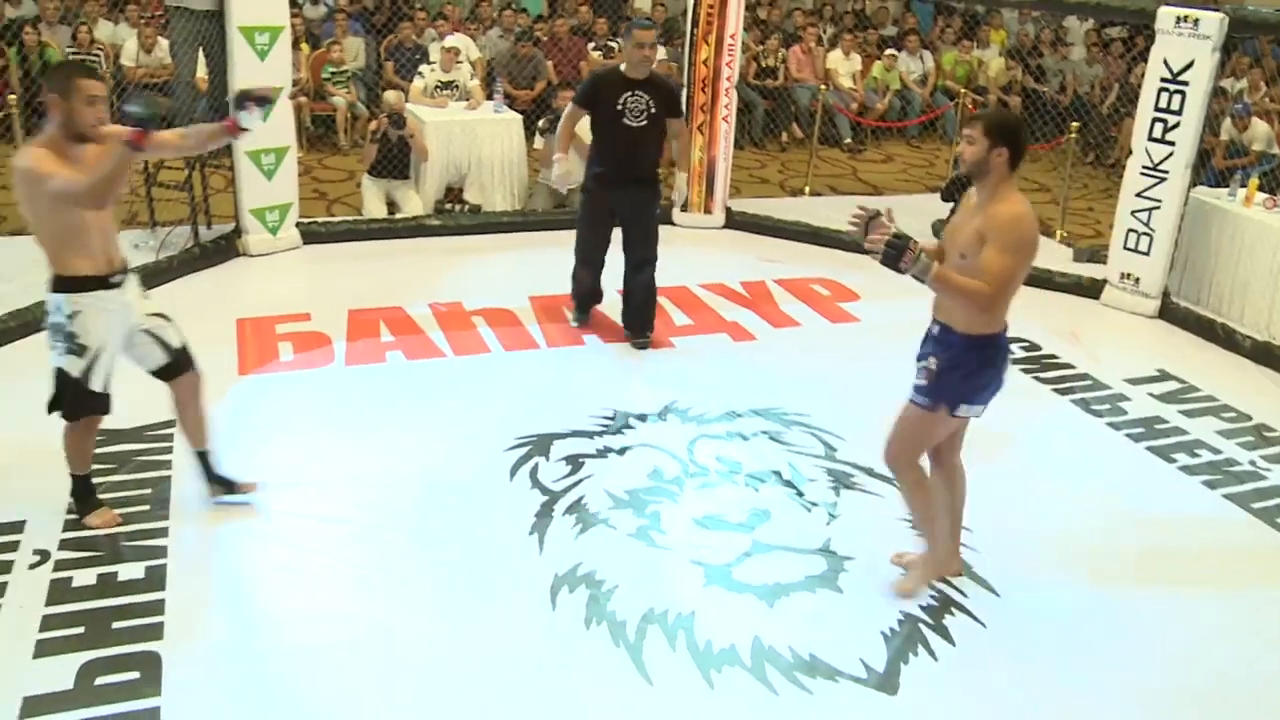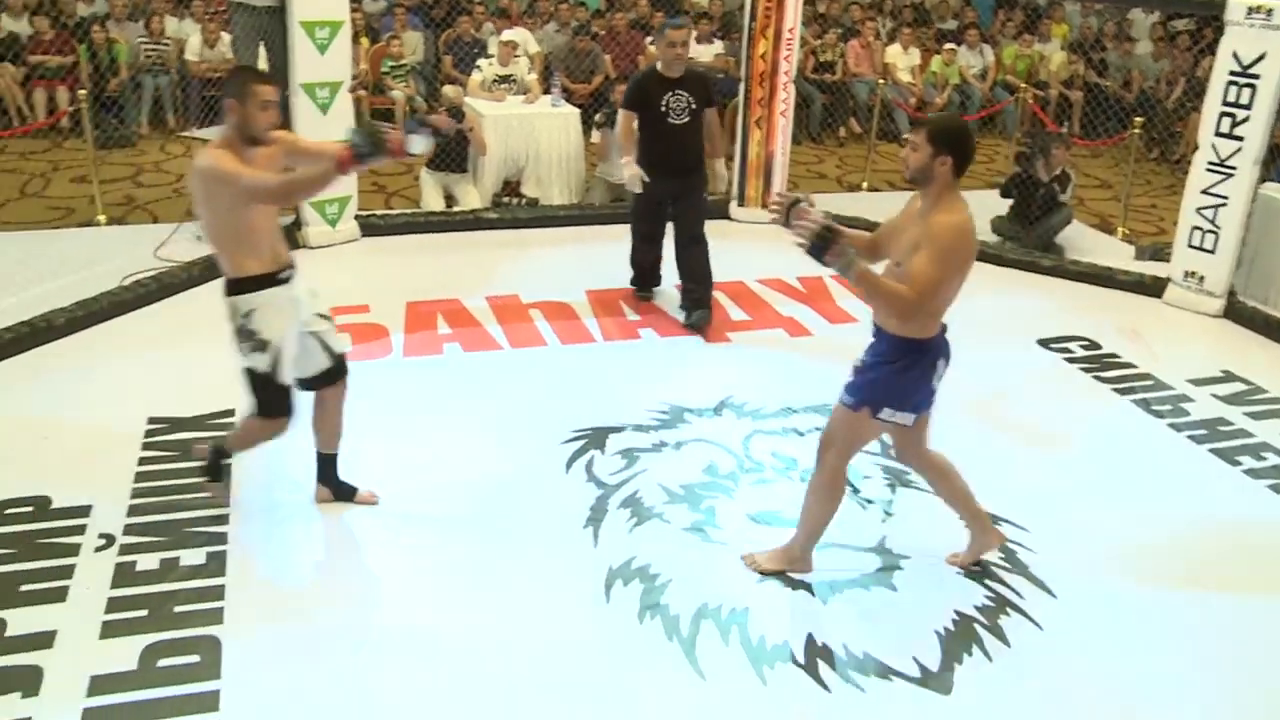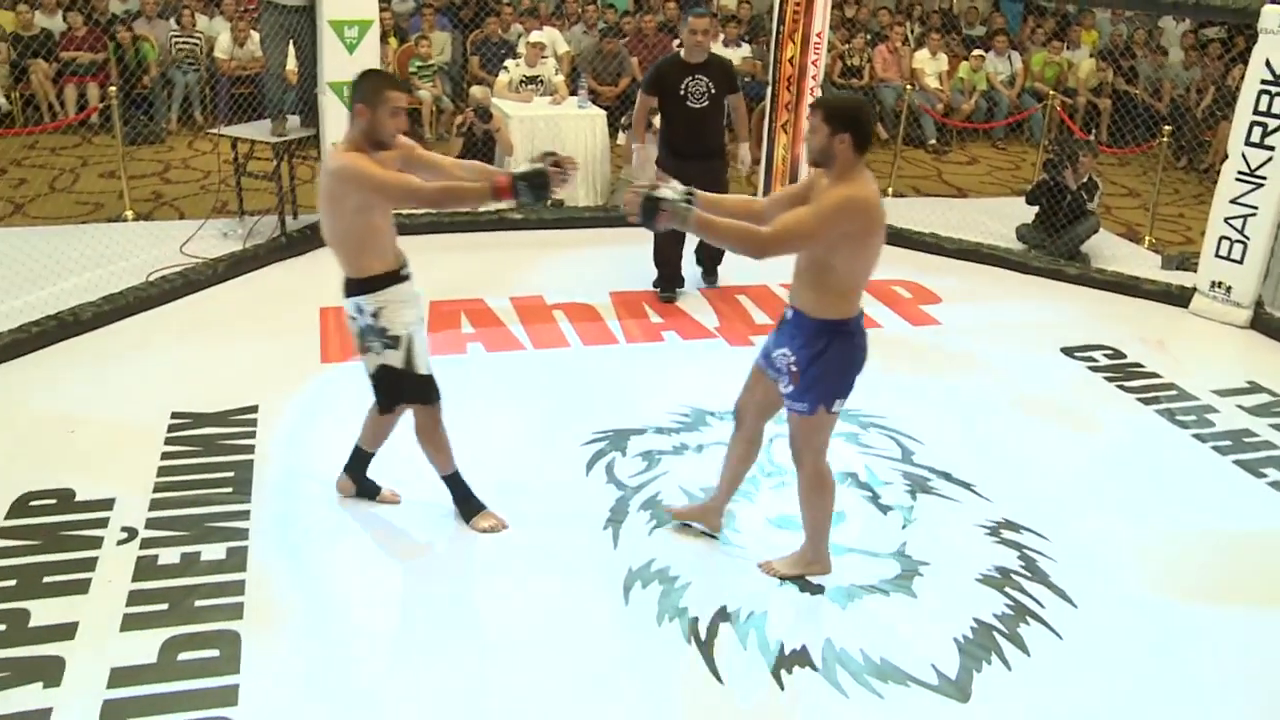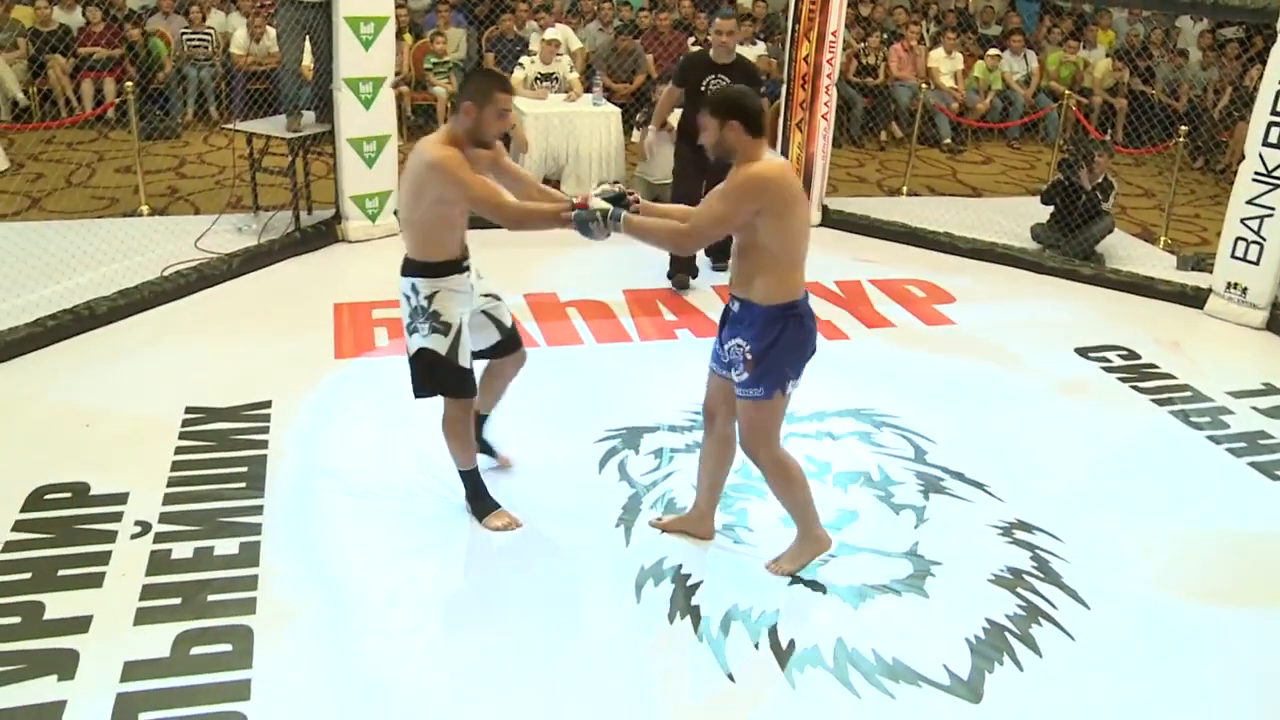
dt=0.3s
person 1, frame 1
left shoulder: (1012, 218)
right shoulder: (974, 198)
left elbow: (986, 300)
right elbow: (945, 257)
left wrist: (916, 266)
right wrist: (896, 240)
left hip: (971, 355)
right hip: (945, 338)
left knee: (898, 455)
right knee: (943, 454)
left ankle: (937, 555)
right ankle: (945, 554)
person 1, frame 2
left shoulder: (948, 227)
right shoulder: (925, 202)
left elbow: (906, 306)
right elbow: (876, 245)
left wrist: (839, 259)
right wrist: (818, 224)
left hip: (903, 358)
right hip: (903, 348)
left knee: (831, 451)
right knee: (913, 451)
left ankle: (798, 552)
right ankle: (982, 532)
person 1, frame 3
left shoulder: (852, 200)
right shoulder: (826, 179)
left elbow: (762, 242)
right elbow: (759, 210)
left wrist: (680, 217)
right wrist: (686, 198)
left hip: (828, 340)
right hip: (800, 325)
left knee: (806, 454)
right knee: (746, 416)
left ankle: (815, 553)
right ankle: (713, 510)
person 1, frame 4
left shoulder: (758, 178)
right shoulder: (757, 170)
left elbow: (686, 239)
right elbow: (700, 217)
left wrist: (616, 222)
right wrist: (635, 207)
left hip: (775, 325)
right hip: (747, 314)
left knee: (757, 441)
right knee: (716, 415)
left ankle: (811, 536)
right ankle: (700, 515)
person 2, frame 1
left shoulder: (106, 140)
right shoulder: (33, 163)
left elbow: (182, 141)
right elbow: (93, 198)
left wrist: (234, 122)
right wrist: (136, 140)
left hip: (126, 287)
right hip: (82, 299)
left knee: (185, 377)
right knee: (87, 411)
left ankle: (211, 474)
right ankle: (83, 497)
person 2, frame 2
left shoulder: (276, 144)
right shoulder: (211, 165)
left elbow: (340, 153)
right elbow: (281, 193)
left wrist: (397, 144)
right wrist: (348, 159)
left hip: (290, 286)
right hip: (255, 299)
left knee: (334, 384)
right knee: (276, 417)
left ankle: (329, 481)
right ankle: (217, 455)
person 2, frame 3
left shoulder: (392, 148)
right shoulder: (345, 168)
left elbow: (457, 171)
right elbow: (430, 196)
left wrist: (523, 173)
right wrist: (509, 187)
left hip: (398, 288)
right hip: (374, 299)
left knee: (395, 398)
right knee: (425, 401)
left ankle: (354, 477)
right ankle: (463, 498)
person 2, frame 4
left shoulder: (483, 146)
right shoulder: (440, 159)
left elbow: (531, 189)
right elbow: (508, 214)
left hip: (462, 272)
right hip: (431, 284)
left knee: (511, 354)
right knee: (459, 392)
left ankle: (476, 433)
right ankle: (475, 494)
person 3, frame 1
left shoulder: (665, 90)
right shoulder: (600, 82)
left elbow: (679, 132)
right elbow: (570, 118)
left wrist: (681, 175)
right wrist: (561, 158)
left hip: (644, 188)
right hip: (600, 185)
left knee: (642, 259)
right knee: (589, 253)
left ankle: (639, 327)
right ankle: (584, 303)
person 3, frame 2
left shoulder: (700, 81)
right shoulder: (642, 83)
left elbow: (711, 123)
right elbow: (625, 125)
left wrist: (718, 161)
right wrist: (629, 163)
left hip: (692, 175)
right hip: (652, 174)
left knee: (692, 239)
right knee: (646, 234)
left ankle: (697, 305)
right ankle: (644, 282)
person 3, frame 3
left shoulder: (723, 68)
right shoulder: (664, 69)
left elbow: (737, 106)
right elbow: (642, 107)
left wrist: (743, 144)
right wrist: (638, 145)
left hip: (713, 158)
right hip: (673, 159)
left ankle: (709, 266)
right ankle: (668, 281)
person 3, frame 4
left shoulder: (748, 71)
right shoulder: (691, 62)
left elbow: (758, 109)
right elbow: (670, 95)
right wrist: (653, 129)
right hip: (690, 147)
right knee: (685, 206)
left ankle: (719, 253)
right ankle: (681, 270)
